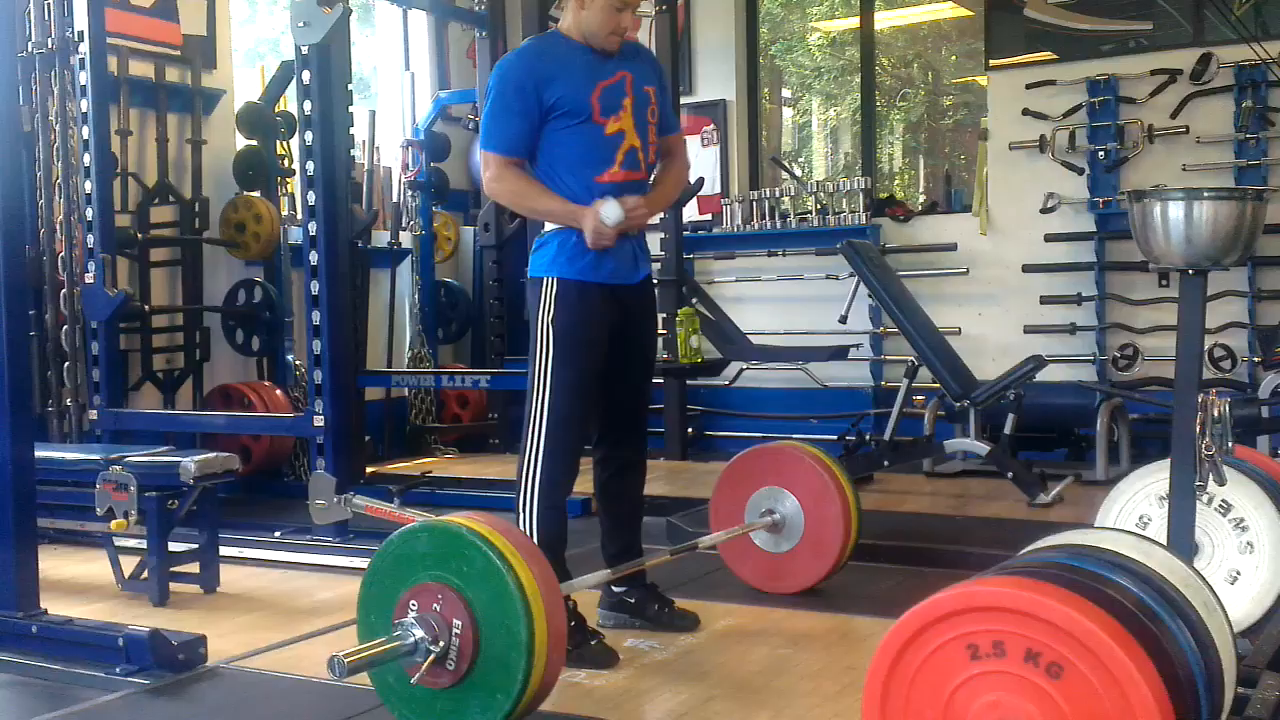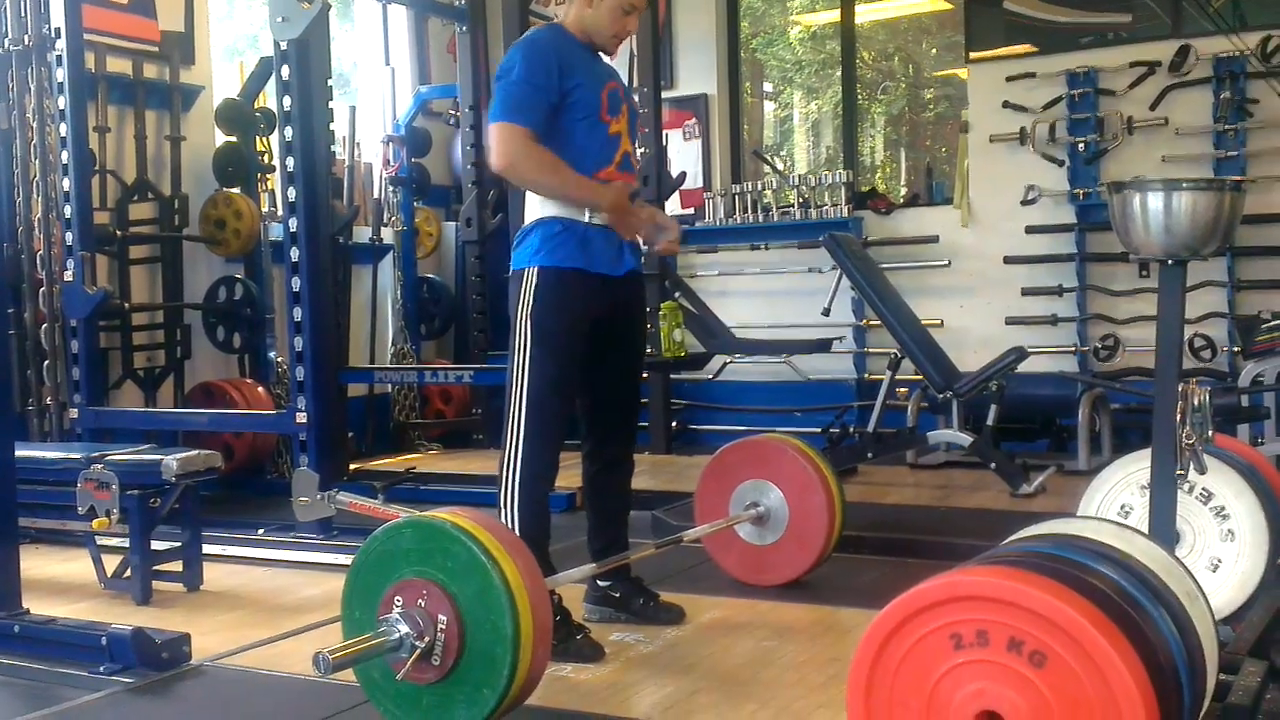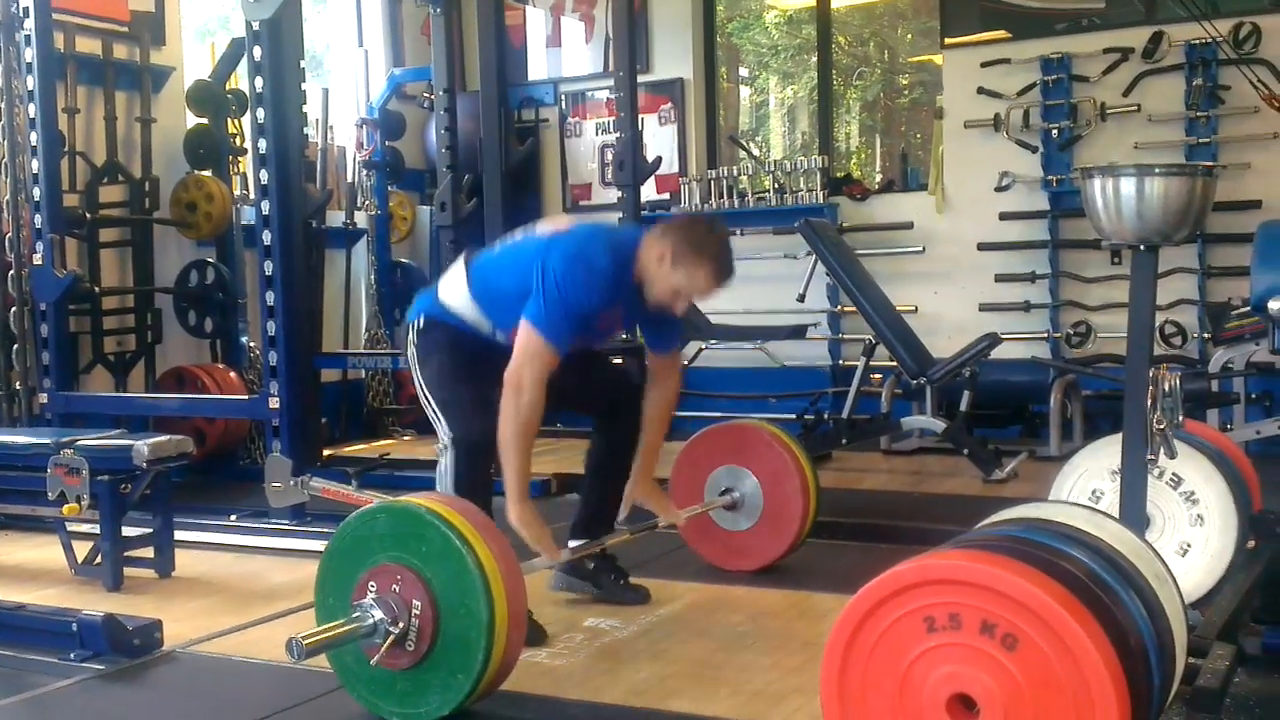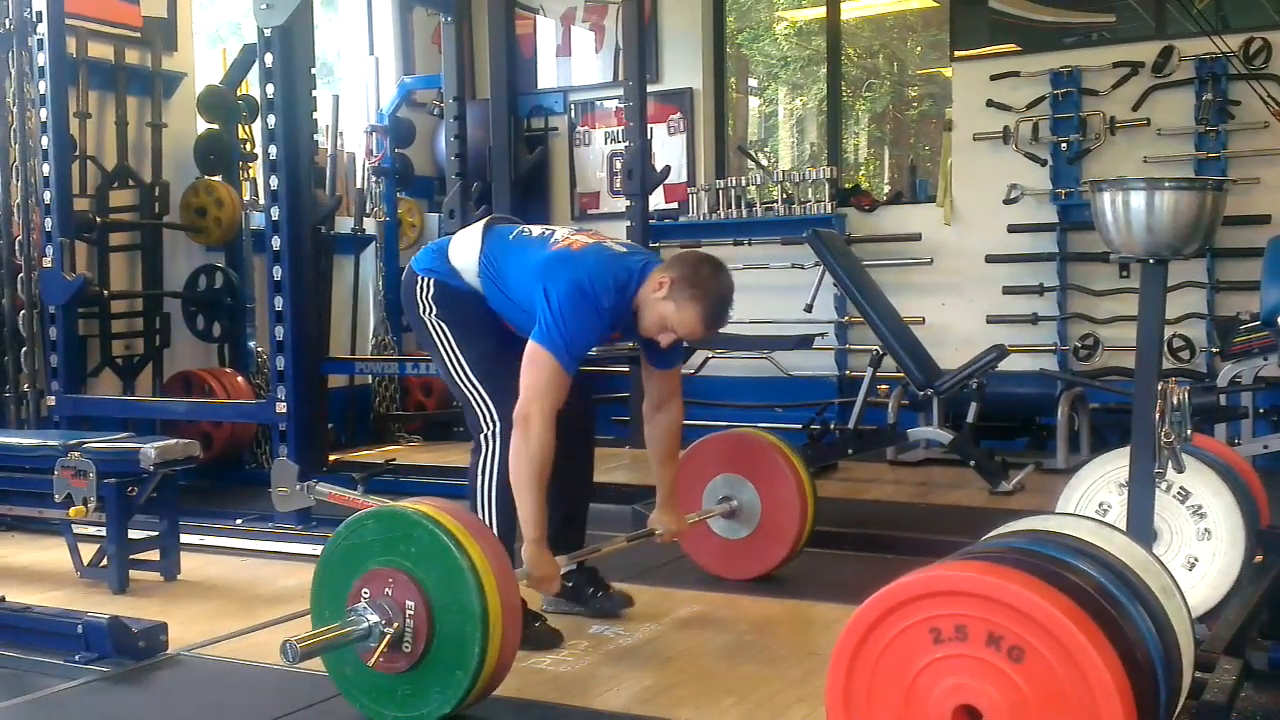
dt=1s
person 1, frame 1
left shoulder: (643, 66)
right shoulder: (528, 67)
left elbow: (674, 158)
right elbow: (497, 174)
left wrist: (649, 205)
right wrist: (576, 218)
left hip: (632, 272)
right hip: (570, 274)
left knee: (625, 435)
right knee: (556, 440)
left ankle: (625, 587)
person 1, frame 2
left shoulder: (606, 75)
right shoulder: (539, 54)
right elbow: (508, 154)
left wrist: (645, 216)
right wrist: (606, 201)
left hip: (617, 268)
right hip: (555, 266)
left knee: (614, 431)
right knee: (537, 433)
left ankle: (610, 581)
person 1, frame 3
left shoulder: (663, 277)
right shoulder: (581, 265)
left elbow: (662, 380)
right elbow: (522, 384)
left wrist: (643, 477)
right wrist: (518, 501)
left hip: (509, 331)
right hip: (445, 327)
left knee: (624, 400)
right knee: (469, 438)
left ankle: (585, 557)
person 1, frame 4
left shoulder: (670, 299)
right shoulder: (582, 293)
left elbow: (663, 404)
right elbow: (531, 418)
left wrist: (666, 504)
right wrist: (534, 544)
left hip: (504, 295)
right hip: (445, 286)
left knee: (575, 419)
right knee: (501, 423)
left ankle: (569, 576)
